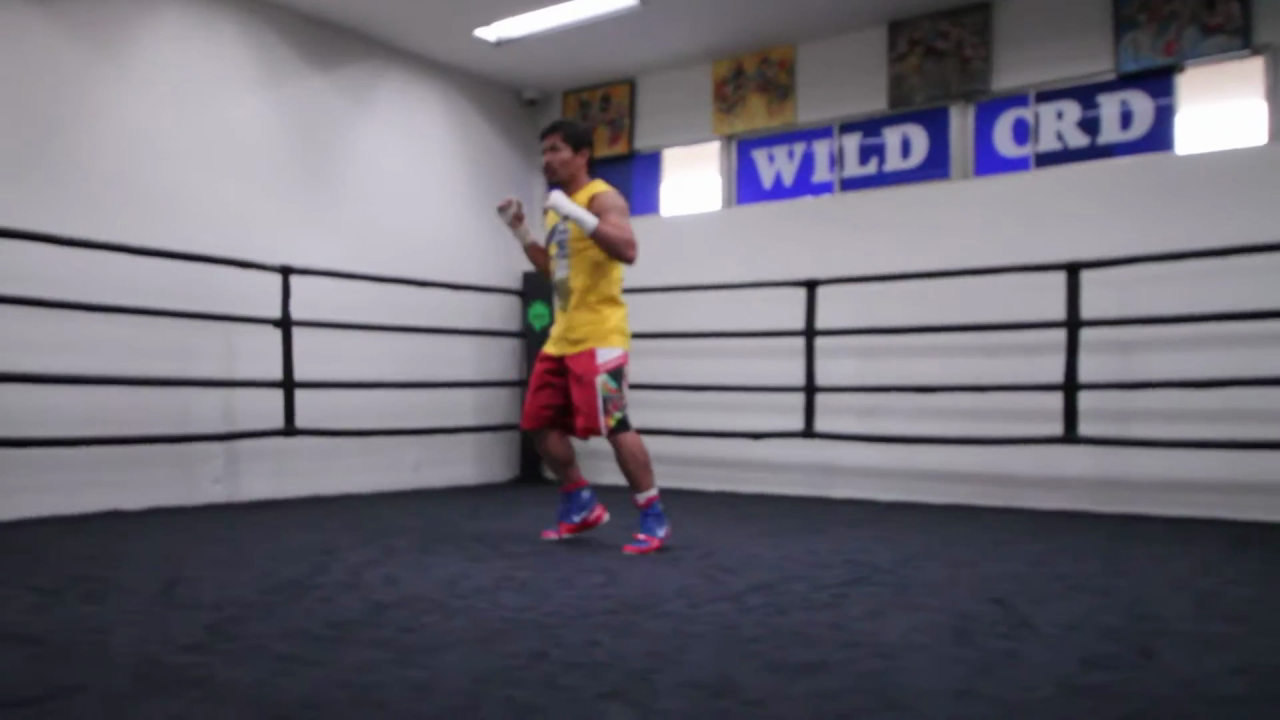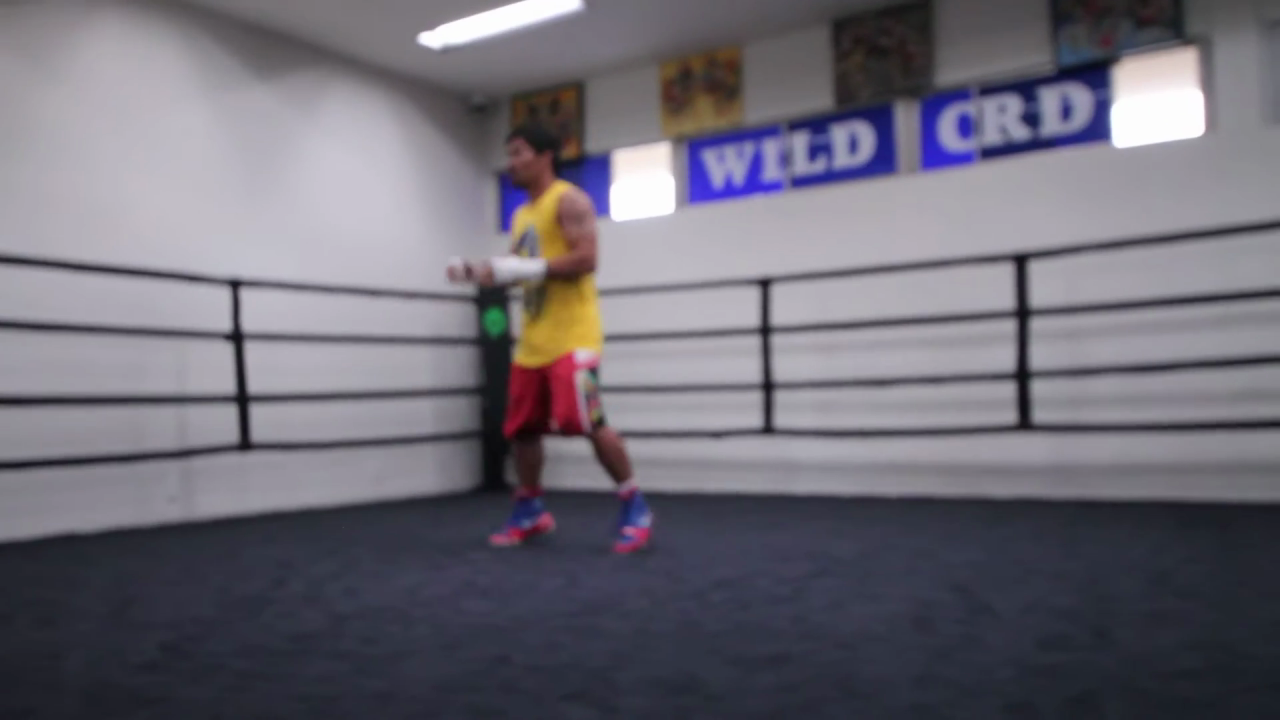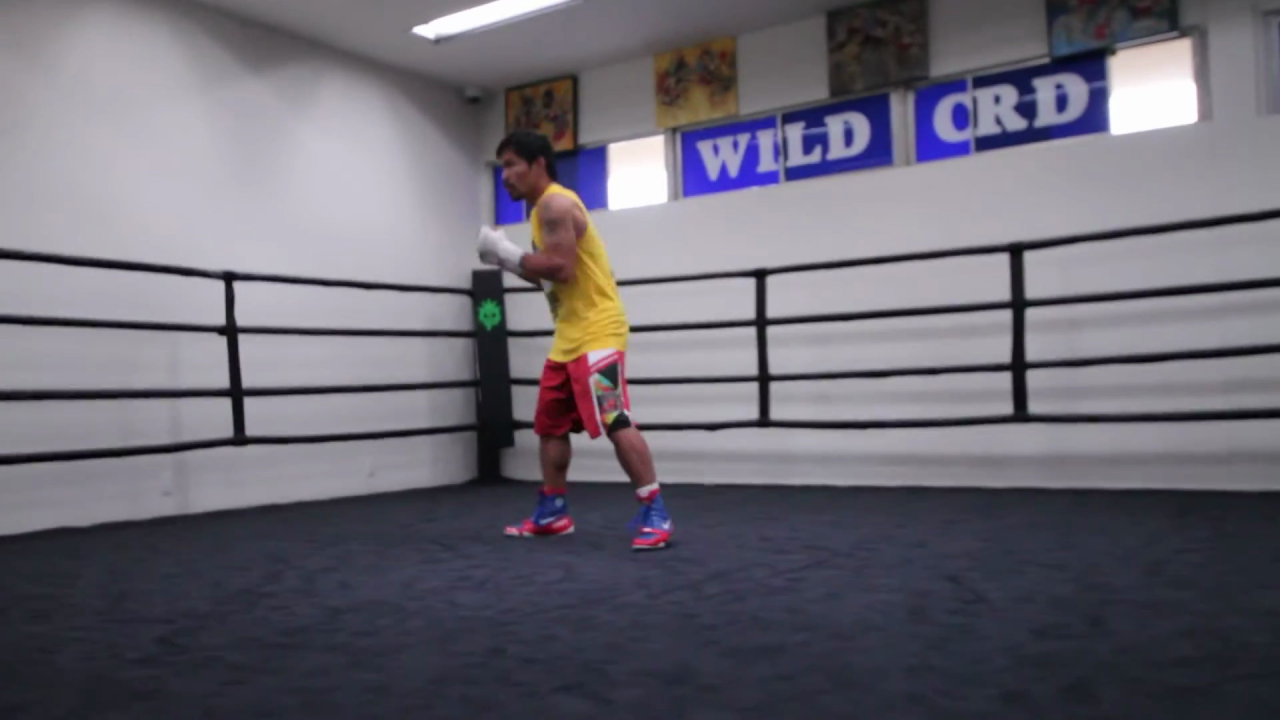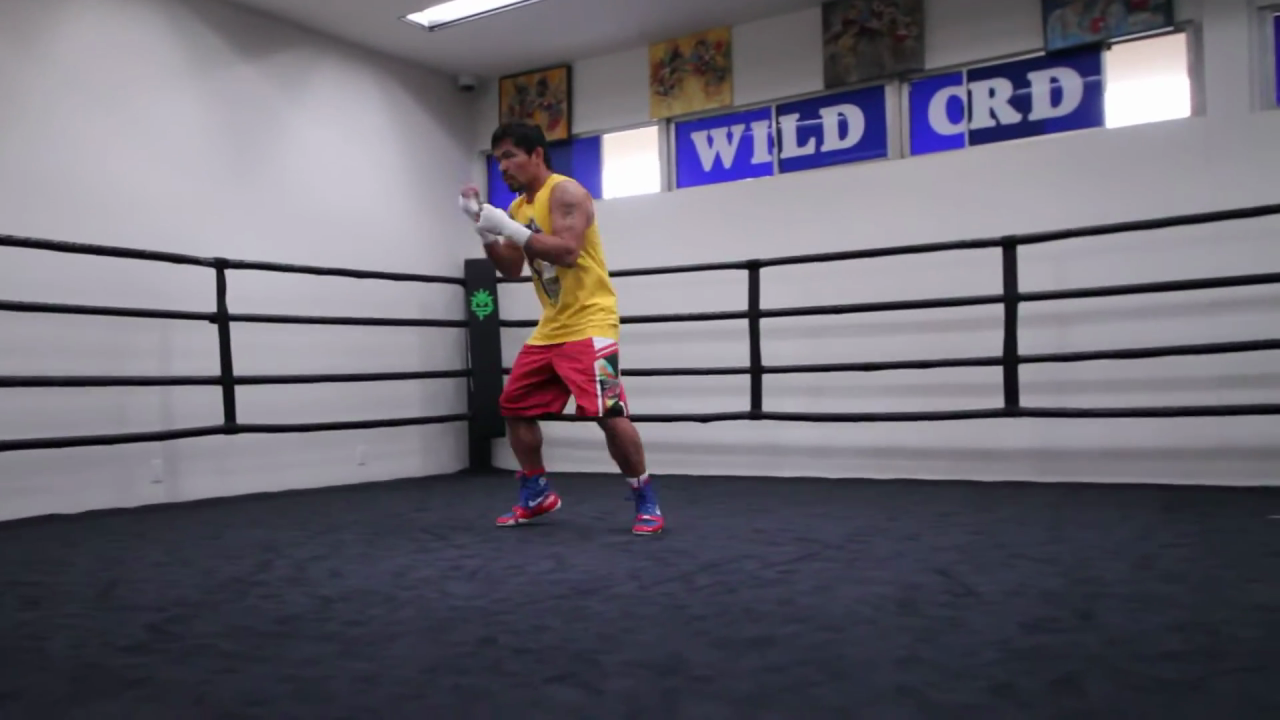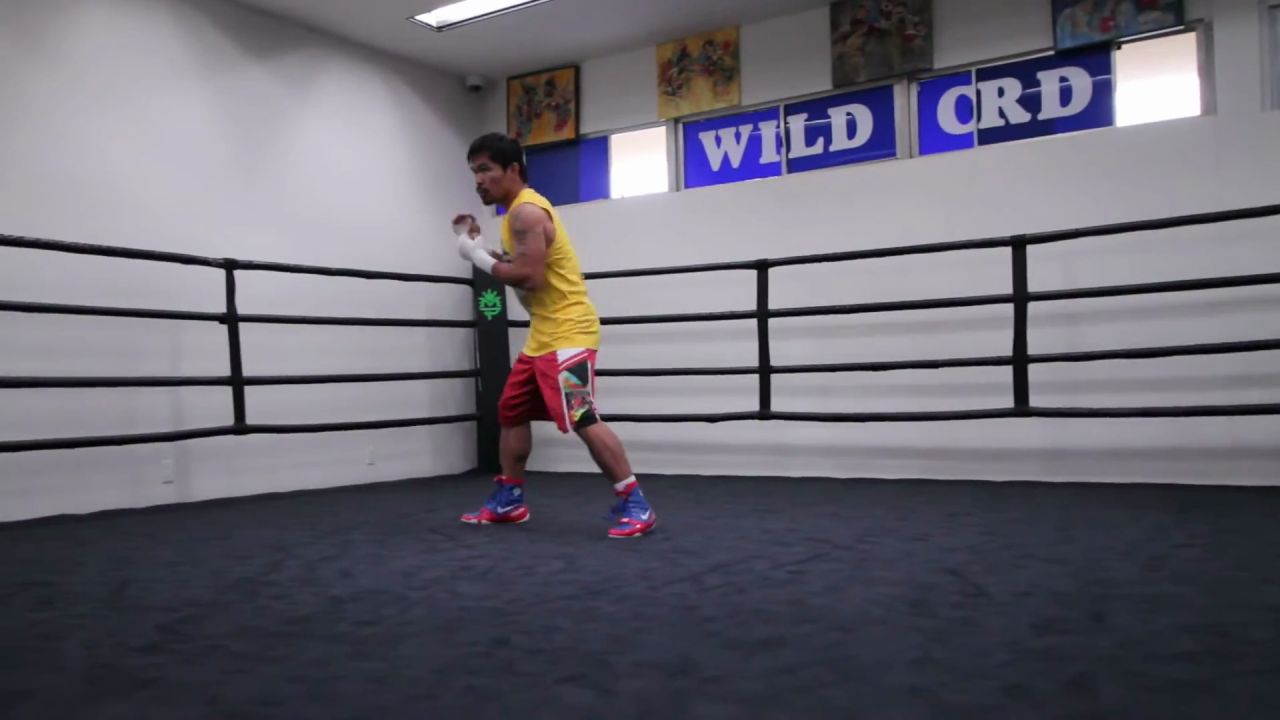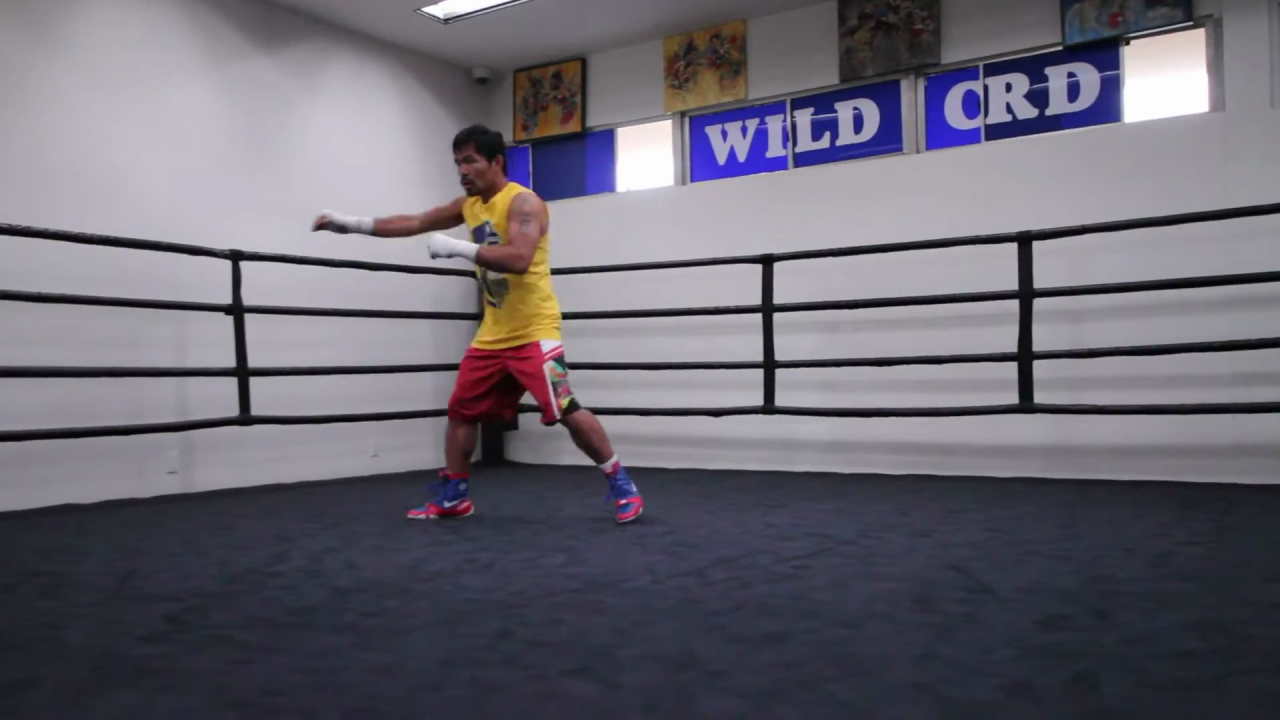
dt=0.5s
person 1, frame 1
left shoulder: (603, 198)
right shoulder: (556, 208)
left elbow: (627, 252)
left wrist: (578, 216)
right wrist: (521, 232)
left hip: (601, 335)
right hip: (564, 337)
left knee: (616, 428)
right knee: (541, 423)
left ankle: (654, 521)
right ankle: (580, 506)
person 1, frame 2
left shoulder: (568, 199)
right shoulder: (522, 215)
left elbow: (587, 260)
right elbow: (510, 271)
left wrist: (524, 269)
right wrist: (472, 270)
left hip: (573, 336)
right hip: (533, 343)
left knee: (590, 424)
right knee: (520, 431)
left ankle: (634, 510)
right ankle: (530, 513)
person 1, frame 3
left shoulder: (557, 205)
right shoulder: (542, 209)
left elbow: (556, 267)
right elbow: (540, 275)
left wrist: (503, 247)
right wrist: (504, 257)
left hip: (597, 333)
right hip: (569, 338)
left knee: (614, 422)
right knee: (549, 424)
left ankle: (656, 513)
right ankle: (551, 512)
person 1, frame 4
left shoulder: (566, 191)
right shoulder: (518, 206)
left elbow: (567, 253)
right elbow: (510, 269)
left wrist: (511, 228)
right wrist: (484, 224)
left hip: (589, 323)
right hip: (551, 328)
left knee: (608, 411)
right knee: (514, 406)
left ankle: (646, 500)
right ankle: (537, 493)
person 1, frame 5
left shoulder: (529, 211)
right shoulder: (517, 214)
left elbow: (529, 277)
right elbow: (513, 272)
left wrist: (479, 257)
right wrist: (475, 242)
left hip: (569, 332)
right hip: (542, 337)
left knee: (582, 419)
right knee: (511, 412)
left ankle: (636, 505)
right ankle: (509, 499)
person 1, frame 6
left shoulder: (523, 201)
right shoulder: (468, 205)
left elbow: (518, 260)
right elbow: (414, 225)
left wrist: (459, 248)
right wrist: (353, 223)
left hip: (532, 330)
right hip: (493, 335)
left knee: (566, 411)
right knee: (462, 412)
left ankle: (623, 487)
right ankle: (453, 495)
